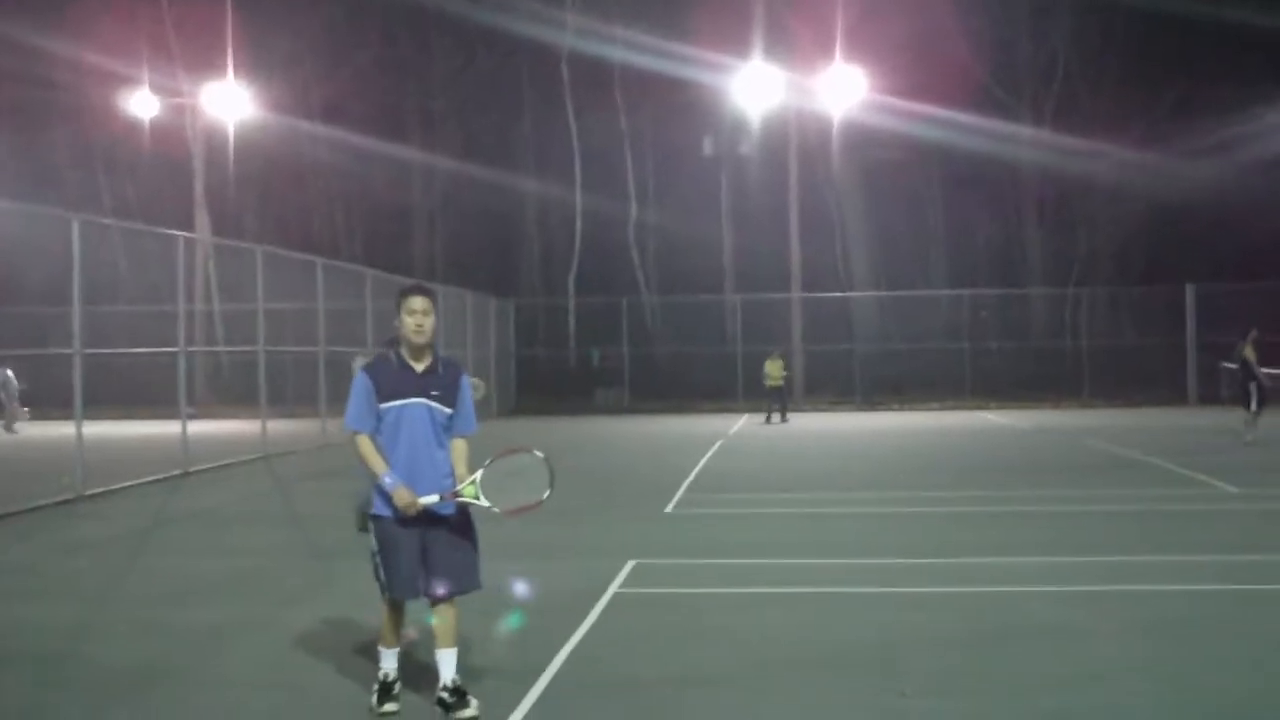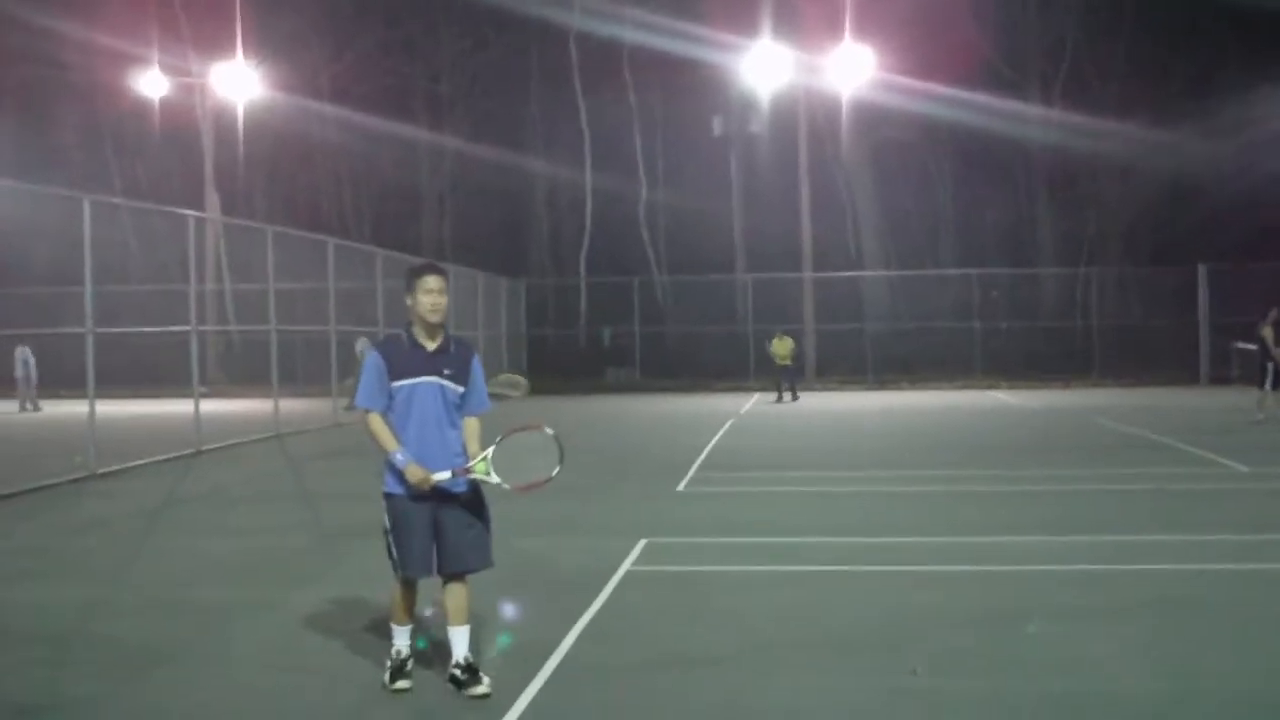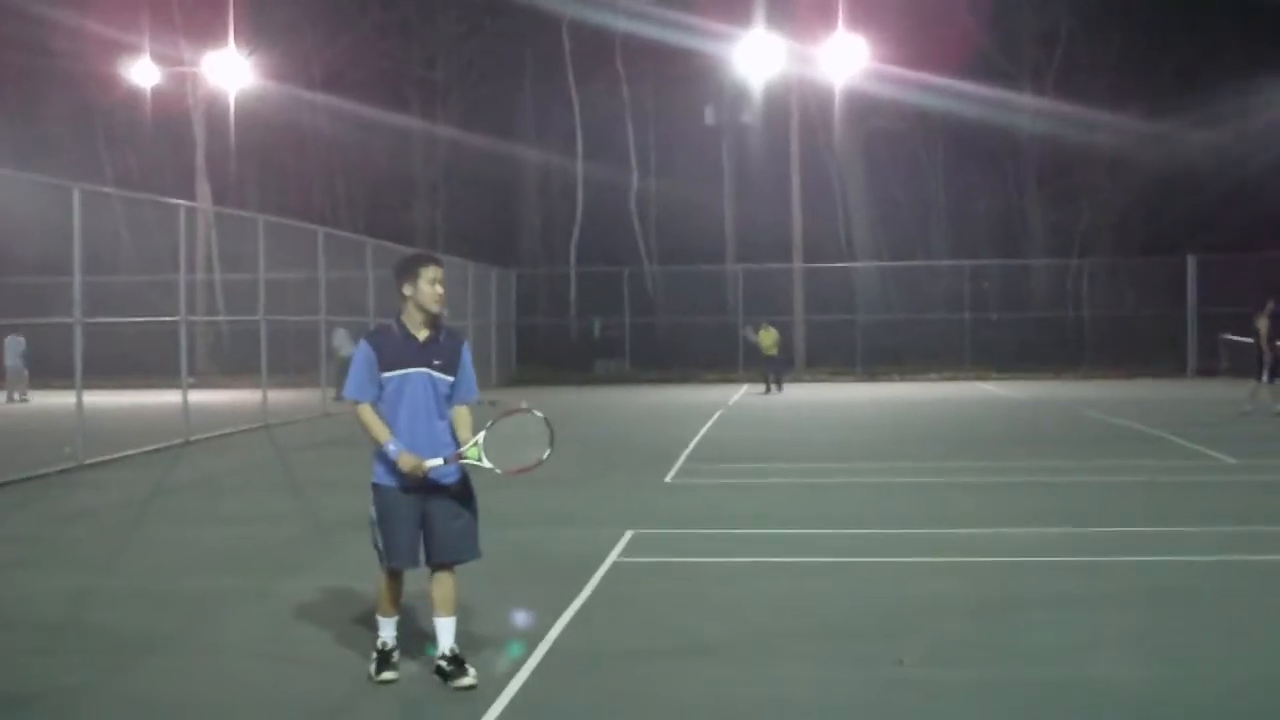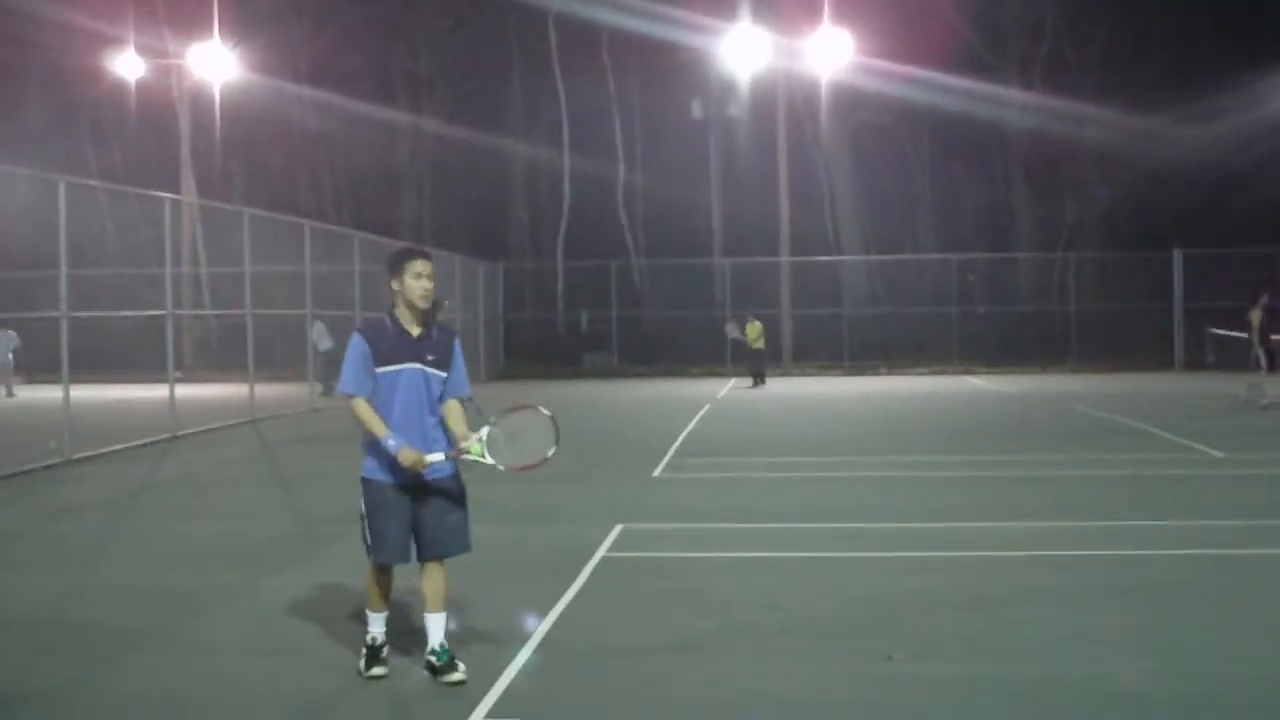
dt=0.2s
person 1, frame 1
left shoulder: (453, 376)
right shoulder: (373, 374)
left elbow: (458, 436)
right elbow: (361, 436)
left wrist: (462, 477)
right wrist: (393, 485)
left hip: (446, 506)
right hip: (394, 507)
left knee: (446, 593)
right knee: (395, 596)
left ankle: (448, 683)
right ankle: (387, 675)
person 1, frame 2
left shoulder: (465, 355)
right shoulder: (385, 353)
left elbow: (470, 415)
right elbow: (373, 414)
left wrist: (475, 455)
right wrist: (404, 462)
left hip: (458, 484)
right hip: (407, 484)
left knee: (458, 571)
right knee: (407, 573)
left ankle: (461, 661)
right ankle: (400, 652)
person 1, frame 3
left shoulder: (455, 344)
right shoulder: (376, 343)
left elbow: (460, 404)
right elbow: (363, 405)
left wrist: (468, 441)
right wrist: (397, 451)
left hip: (447, 474)
right hip: (395, 475)
left knee: (445, 562)
right knee: (393, 563)
left ankle: (447, 651)
right ankle: (386, 643)
person 1, frame 4
left shoulder: (446, 340)
right shoulder: (368, 337)
left elbow: (450, 399)
right elbow: (357, 400)
left wrist: (463, 434)
right wrist: (395, 446)
left hip: (438, 470)
right hip: (385, 470)
left knee: (435, 555)
right knee: (383, 559)
left ankle: (437, 647)
right ankle: (375, 638)
